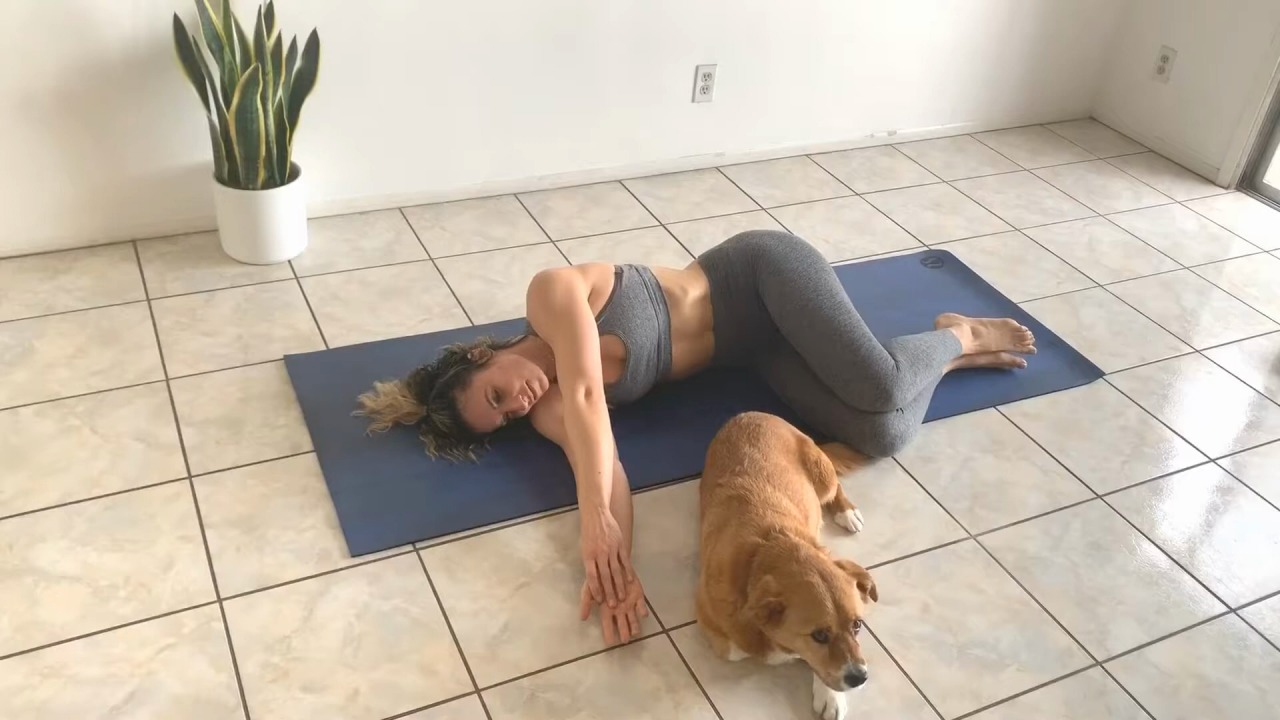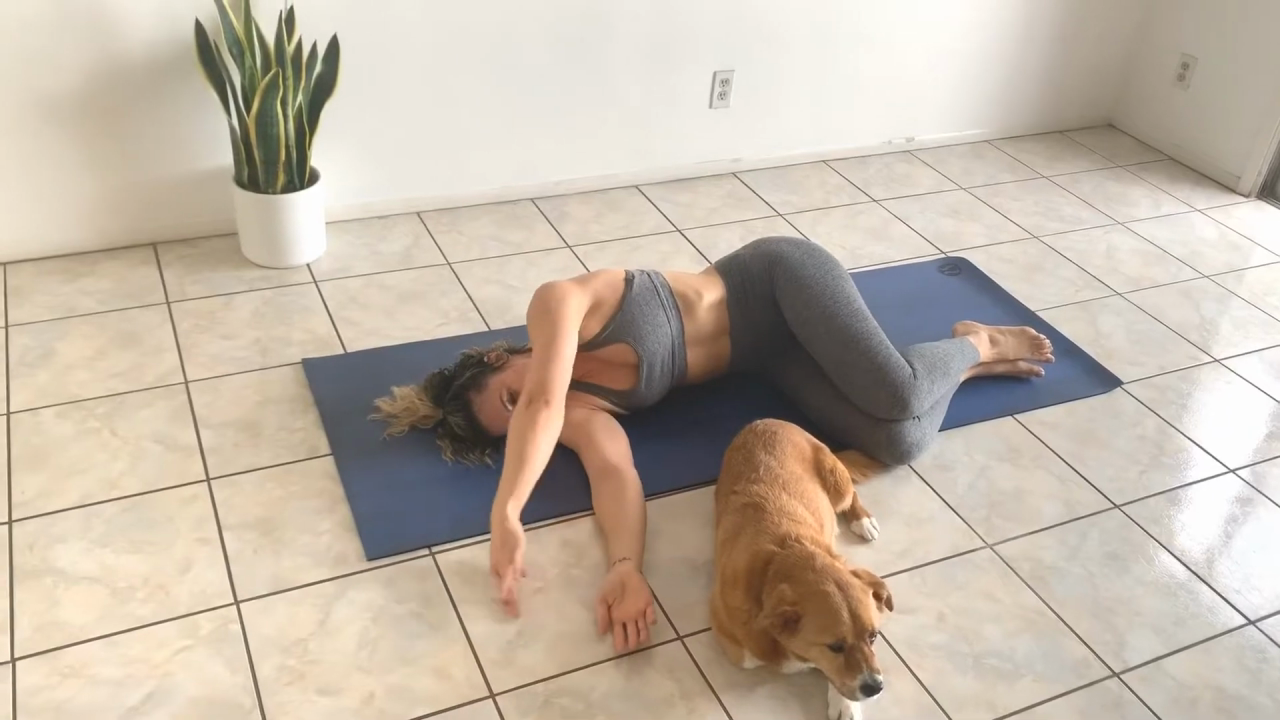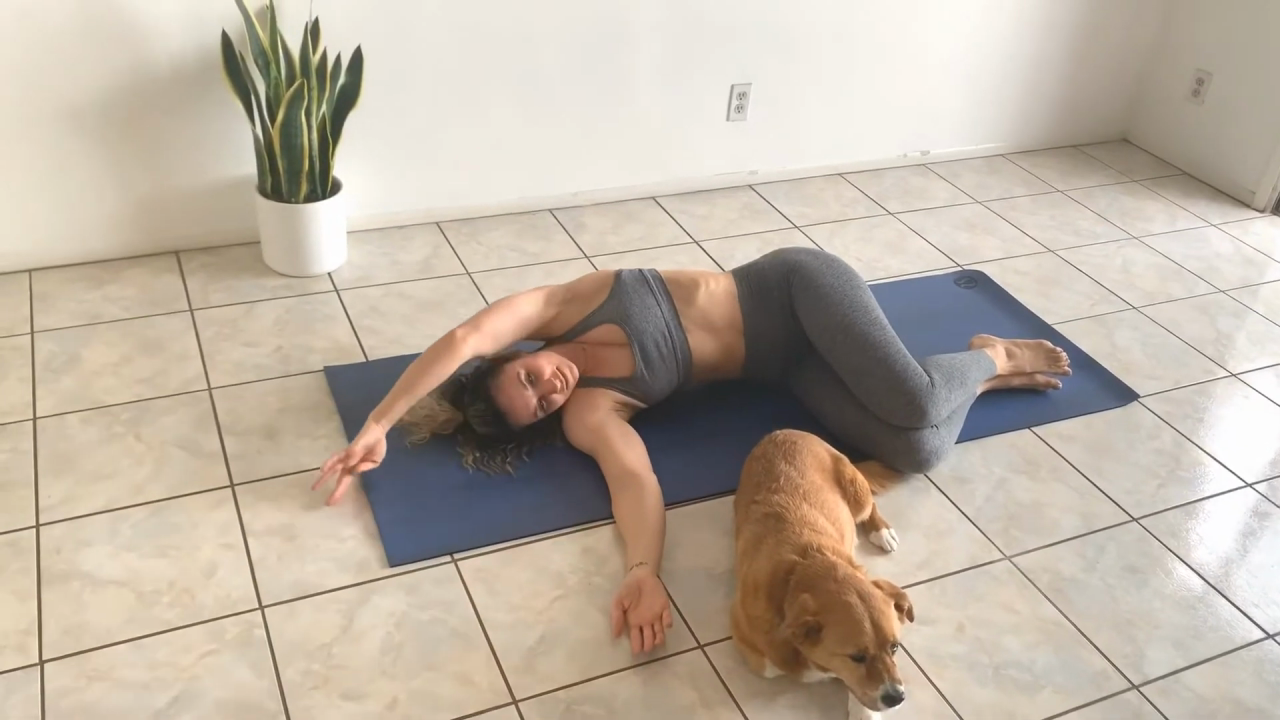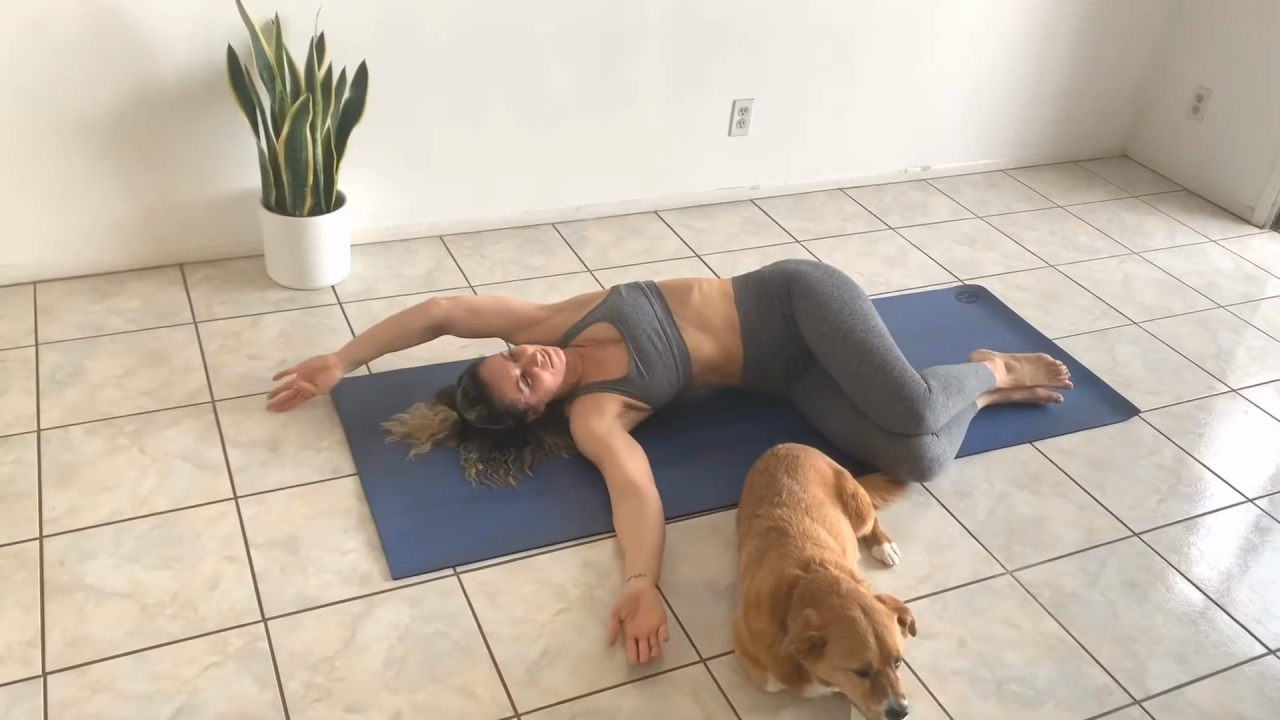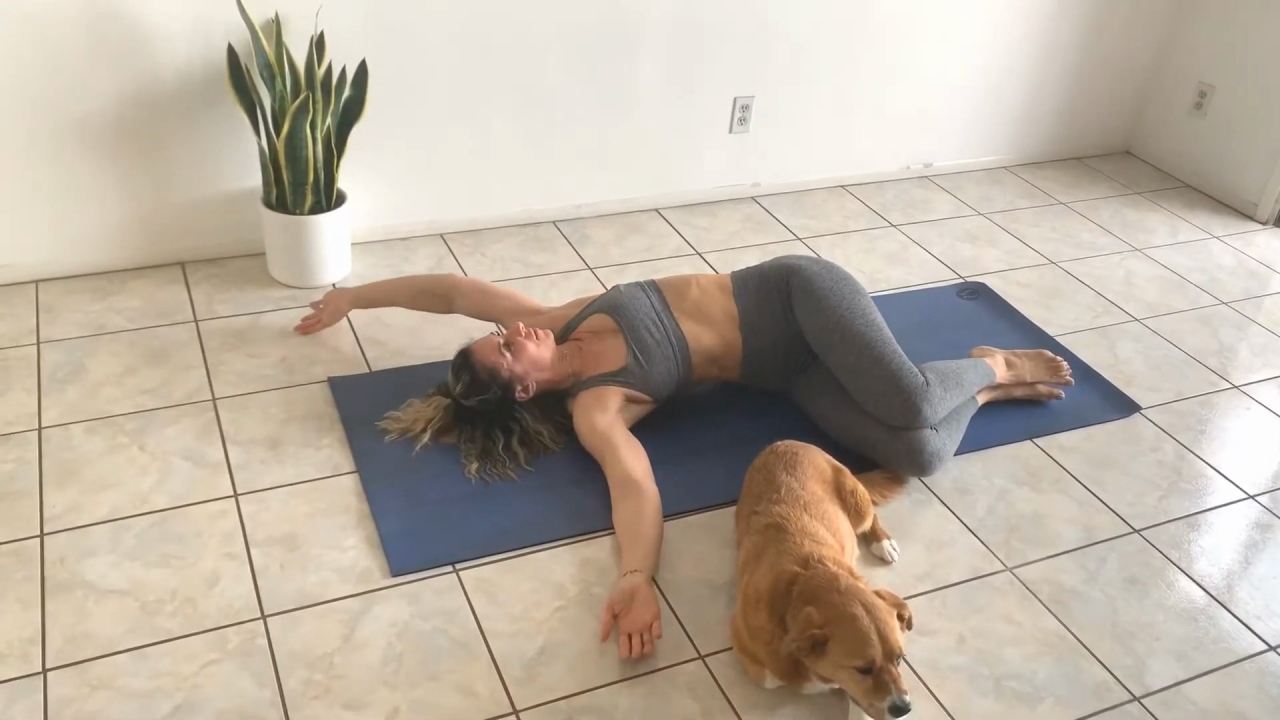
dt=1s
person 1, frame 1
left shoulder: (549, 294)
right shoulder: (549, 411)
left elbow: (587, 394)
right elbow: (601, 457)
left wrist: (596, 519)
right wrist: (614, 559)
left hip: (762, 271)
right hip: (748, 348)
left knee: (881, 392)
right knee: (881, 434)
left ankle: (957, 337)
right ankle: (946, 351)
person 1, frame 2
left shoulder: (557, 302)
right shoulder: (580, 415)
left elbow: (543, 399)
right elbow: (615, 472)
left wrist: (505, 518)
right wrist: (625, 567)
left hip: (778, 276)
right hip: (765, 354)
left knee: (897, 397)
right knee: (897, 443)
left ankle: (975, 345)
right ankle: (969, 360)
person 1, frame 3
left shoulder: (559, 307)
right shoulder: (588, 415)
left elbow: (465, 338)
right elbow: (633, 478)
right wrist: (642, 571)
left hip: (793, 285)
right hip: (779, 365)
left knee: (914, 408)
right knee: (913, 451)
left ankle: (989, 358)
right ankle: (981, 371)
person 1, frame 4
right shoulder: (591, 418)
right elbow: (635, 488)
left hip: (793, 294)
right hip: (779, 372)
left knee: (911, 413)
right knee: (915, 457)
left ankle: (990, 370)
right ankle: (985, 385)
person 1, frame 5
right shoulder: (592, 410)
left elbow: (455, 289)
right elbow: (635, 484)
left hip: (793, 290)
right hip: (781, 367)
left knee: (911, 406)
right knee: (916, 452)
left ankle: (991, 367)
right ankle: (986, 384)
